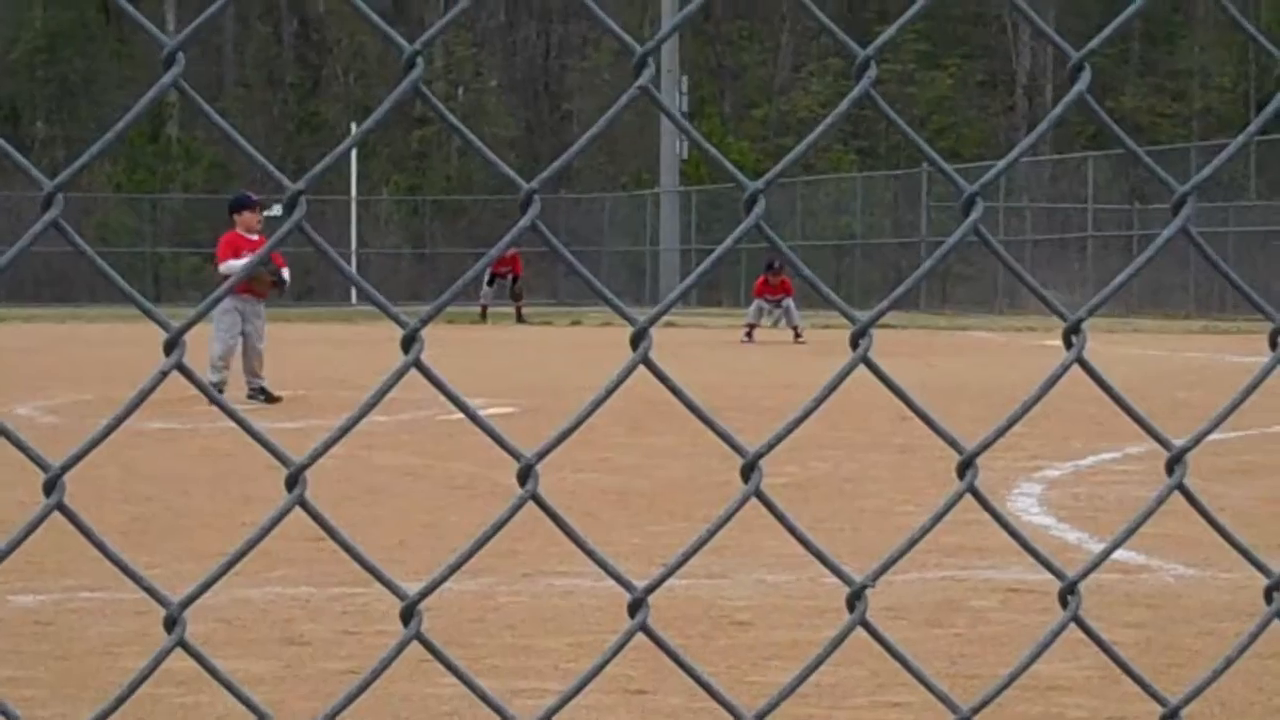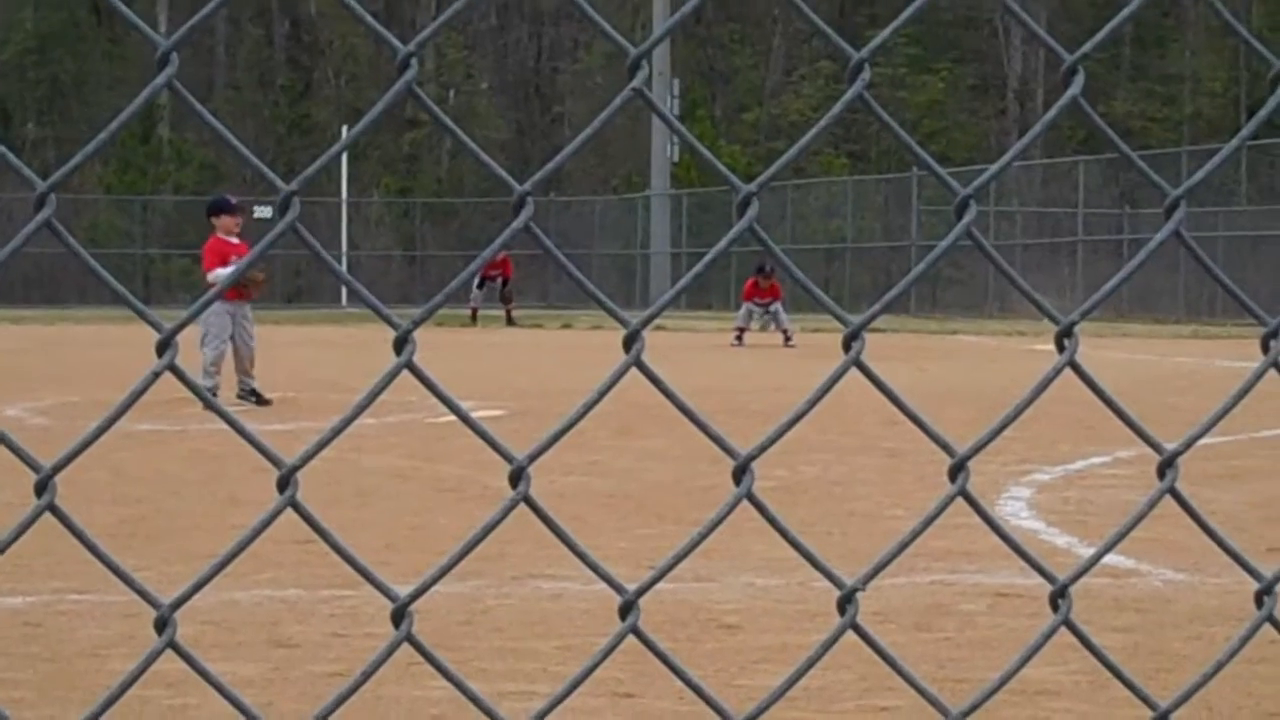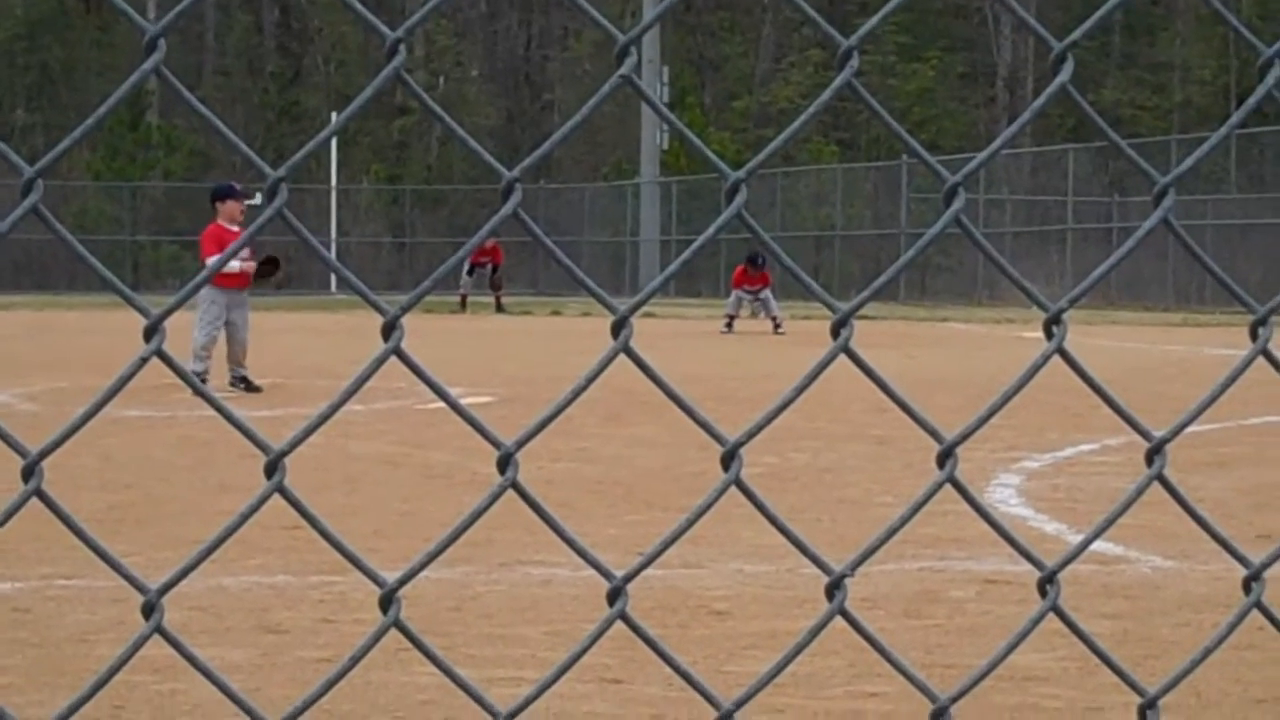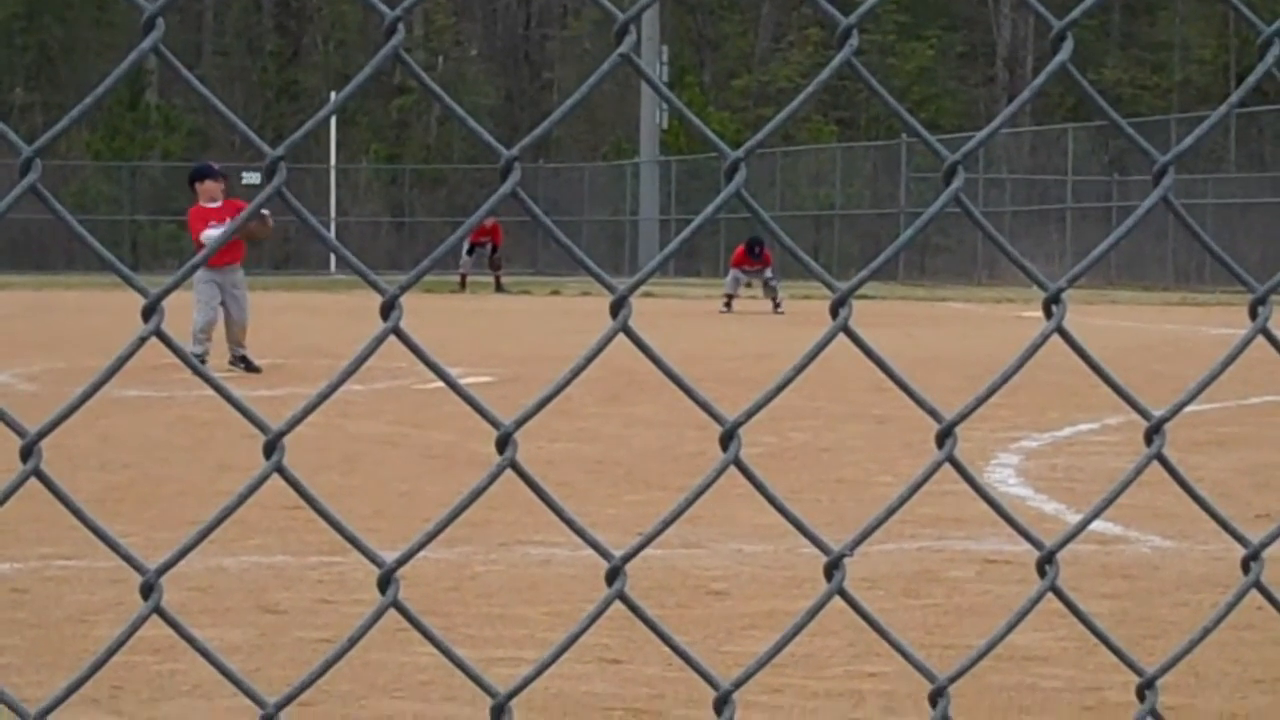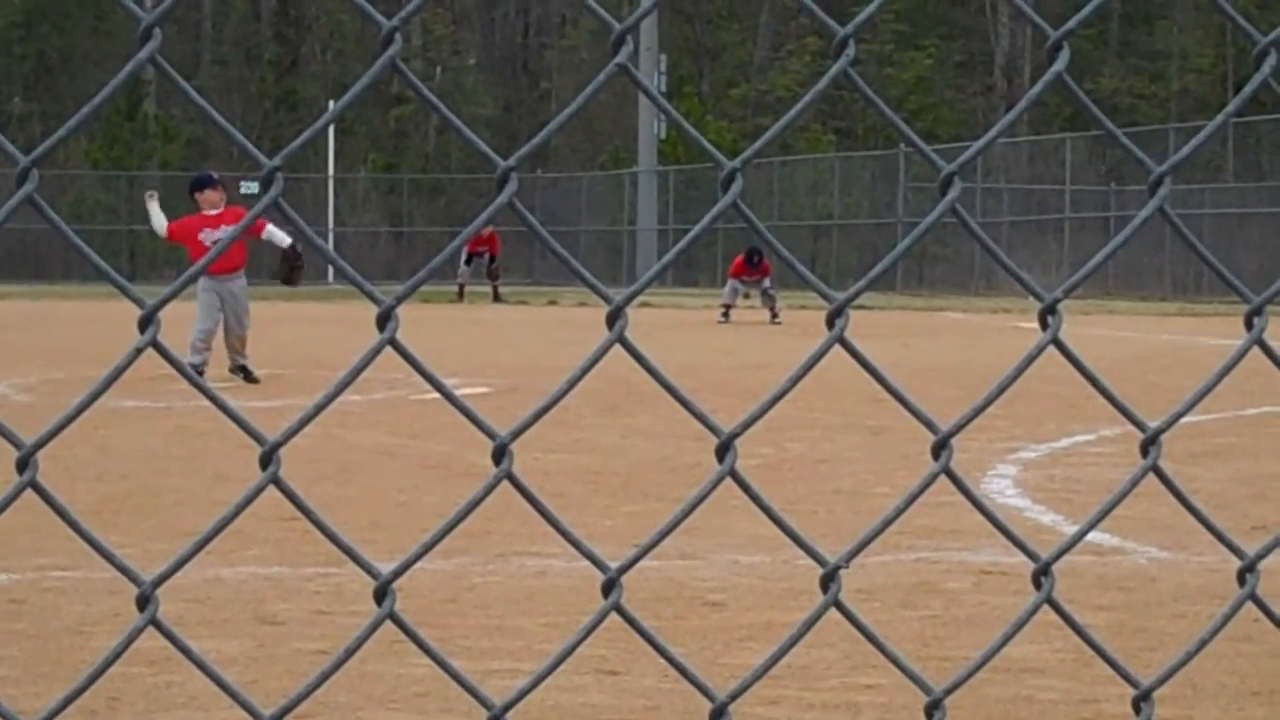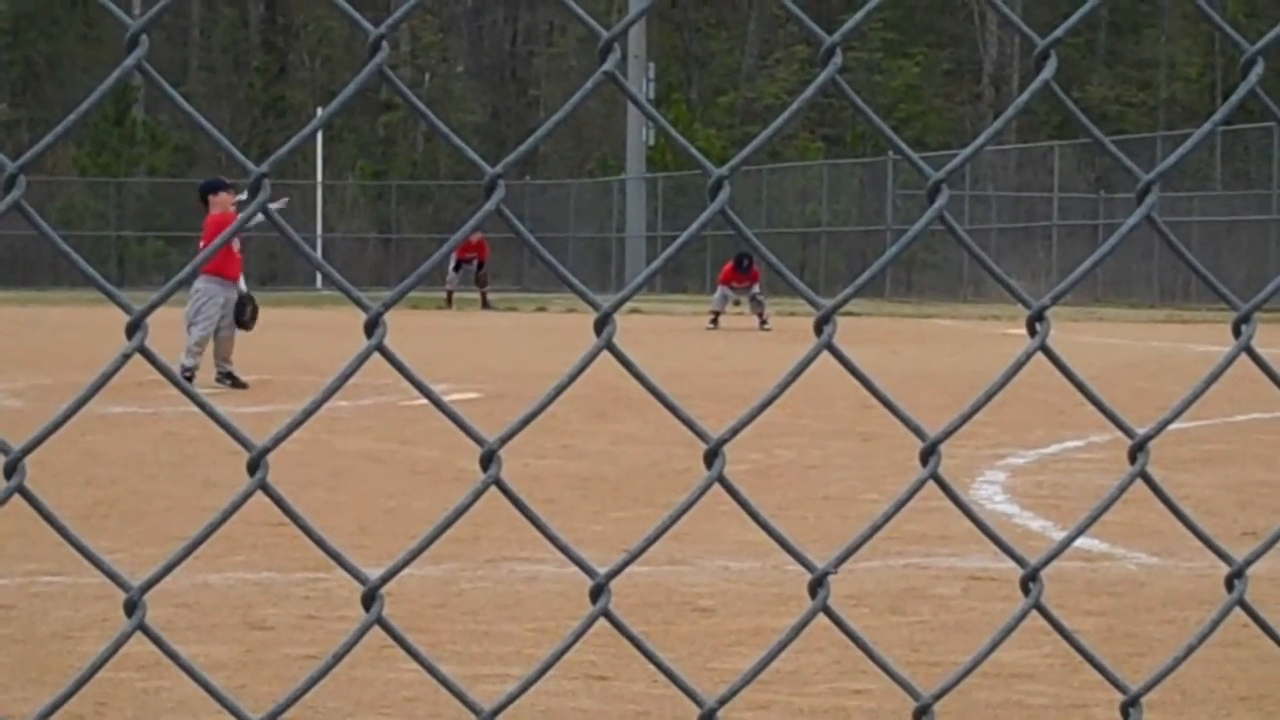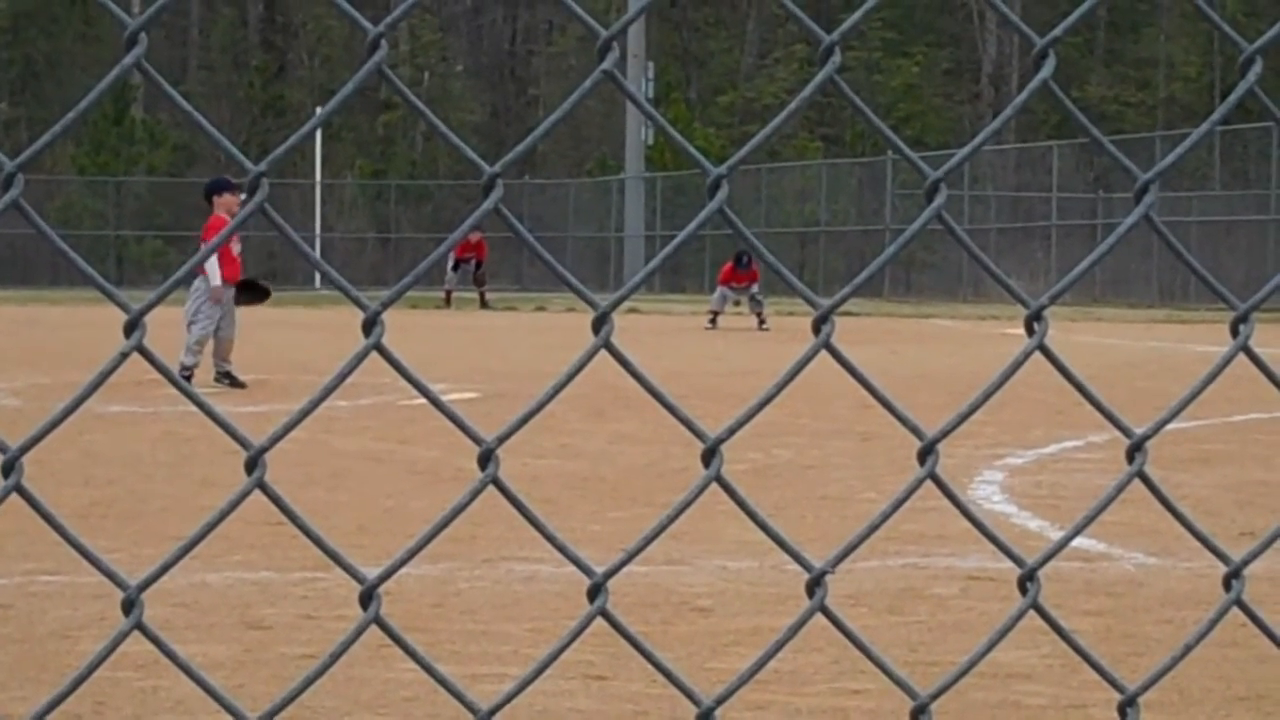
dt=0.4s
person 1, frame 1
left shoulder: (266, 244)
right shoulder: (228, 240)
left elbow: (283, 269)
right elbow: (224, 267)
left wrist: (281, 278)
right wrist: (251, 261)
left hip: (256, 302)
right hip: (230, 300)
left knee: (255, 347)
right knee: (224, 344)
left ankle: (256, 387)
right ankle: (216, 386)
person 1, frame 2
left shoulder: (243, 246)
right shoulder: (212, 246)
right elbow: (213, 275)
left hip: (242, 305)
right hip: (218, 305)
left knee: (246, 348)
right knee: (215, 348)
left ankle: (247, 388)
right ankle: (209, 391)
person 1, frame 3
left shoulder: (243, 234)
right shoulder: (212, 232)
right elbow: (212, 262)
left wrist: (254, 267)
right wrist: (240, 266)
left hip: (240, 294)
right hip: (215, 293)
left knee: (240, 338)
right knee: (207, 335)
left ankle: (238, 376)
right ankle: (198, 376)
person 1, frame 4
left shoulder: (233, 206)
right shoulder: (196, 213)
right elbow: (207, 237)
left wrist: (263, 217)
left hip: (234, 271)
right hip: (208, 273)
left knee: (239, 316)
right knee: (205, 317)
left ankle: (238, 355)
right ankle: (198, 357)
person 1, frame 5
left shoulder: (237, 214)
right shoulder: (191, 224)
left elbow: (264, 228)
right elbow: (163, 229)
left wrist: (288, 244)
right wrist: (153, 205)
left hip: (235, 280)
right hip: (209, 282)
left knee: (238, 326)
right knee: (205, 326)
left ankle: (239, 364)
right ankle: (196, 367)
person 1, frame 6
left shoulder: (224, 223)
right shoulder: (217, 220)
right elbow: (244, 221)
left wrist: (242, 288)
right wrist: (270, 207)
left hip: (229, 287)
right hip: (211, 286)
left knee: (226, 332)
right knee: (201, 330)
left ankle: (224, 371)
right ankle: (186, 372)
person 1, frame 7
left shoulder: (228, 225)
right shoulder: (216, 224)
right elbow: (209, 253)
left wrist: (239, 282)
right wrist: (216, 283)
left hip: (227, 288)
right hip: (211, 288)
left knee: (226, 332)
right knee: (202, 329)
left ankle: (223, 371)
right ankle: (186, 370)
